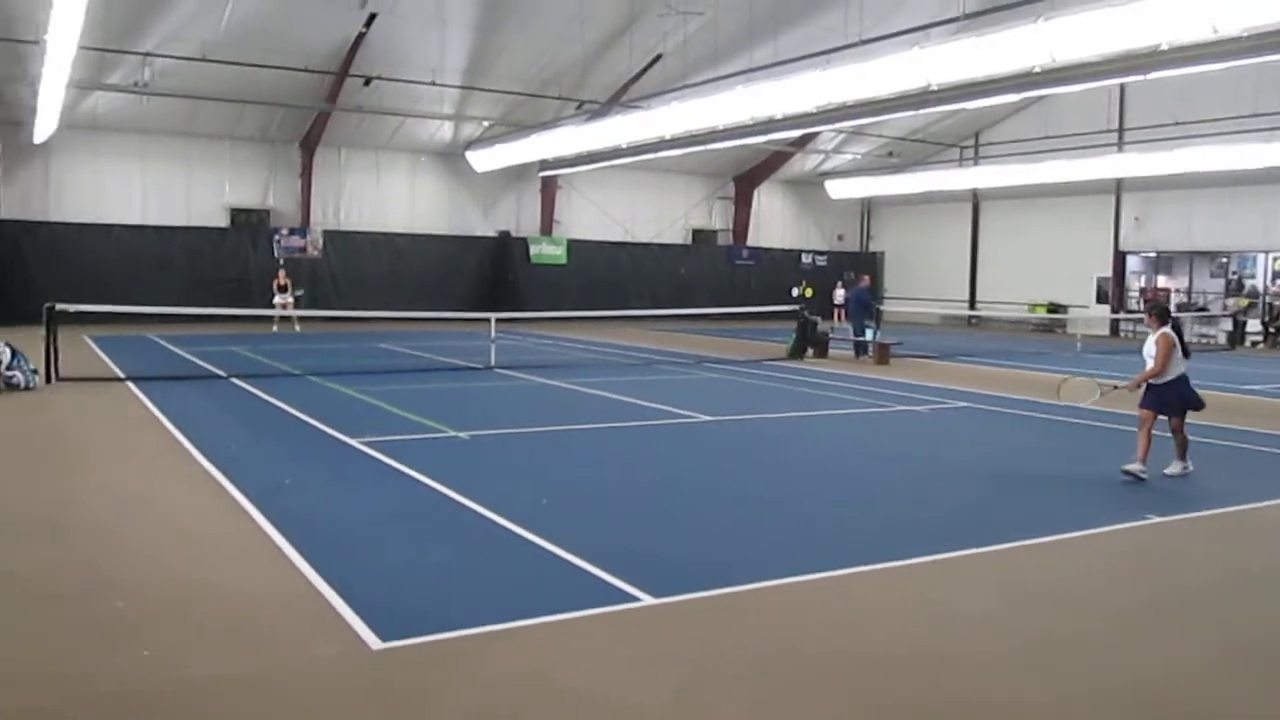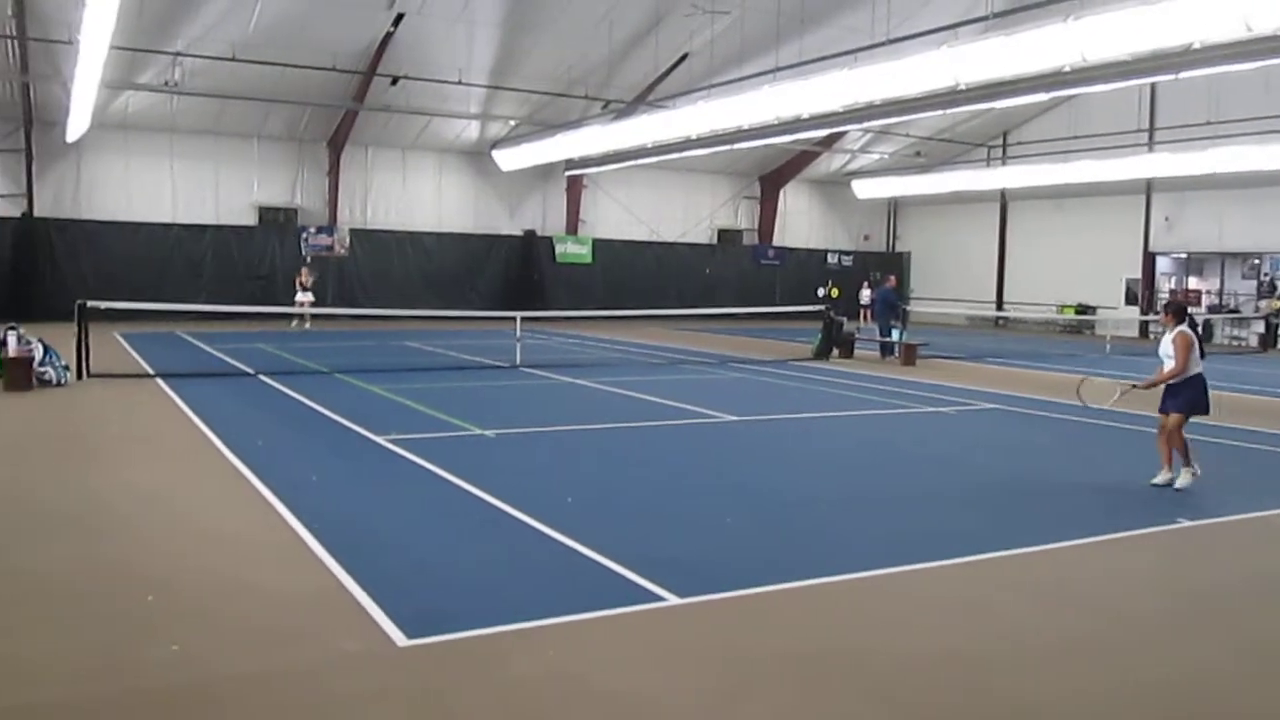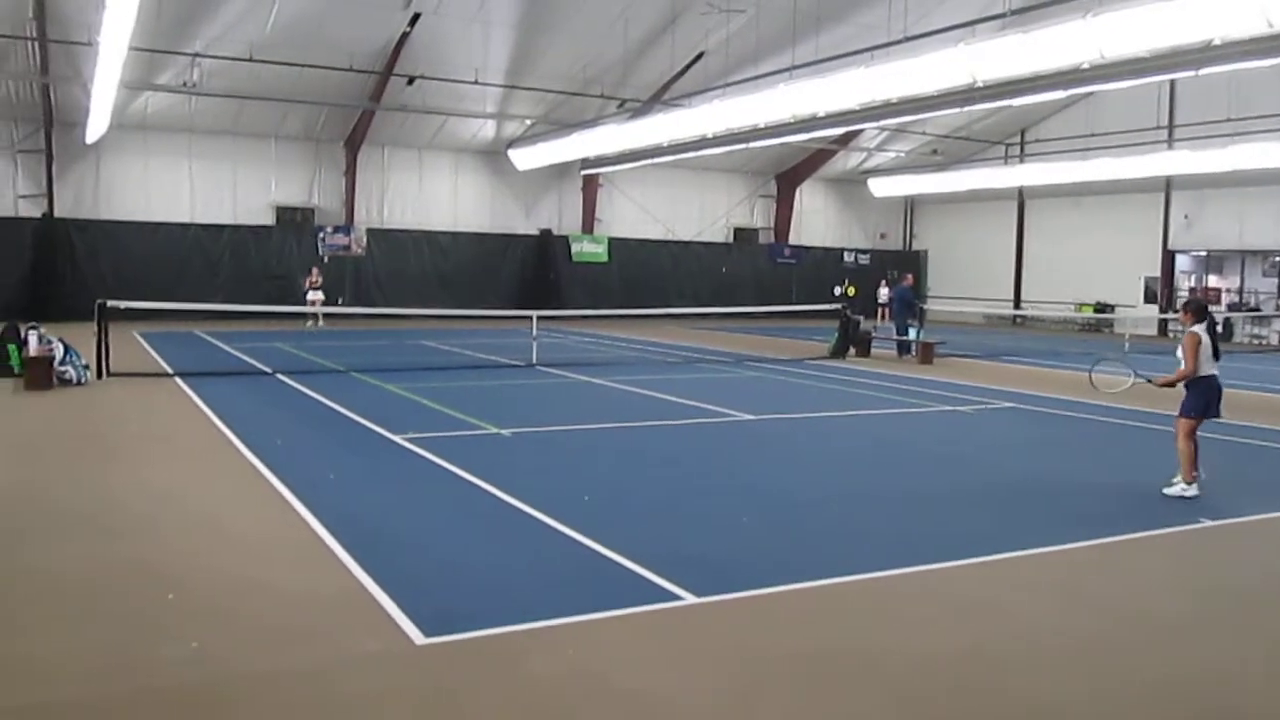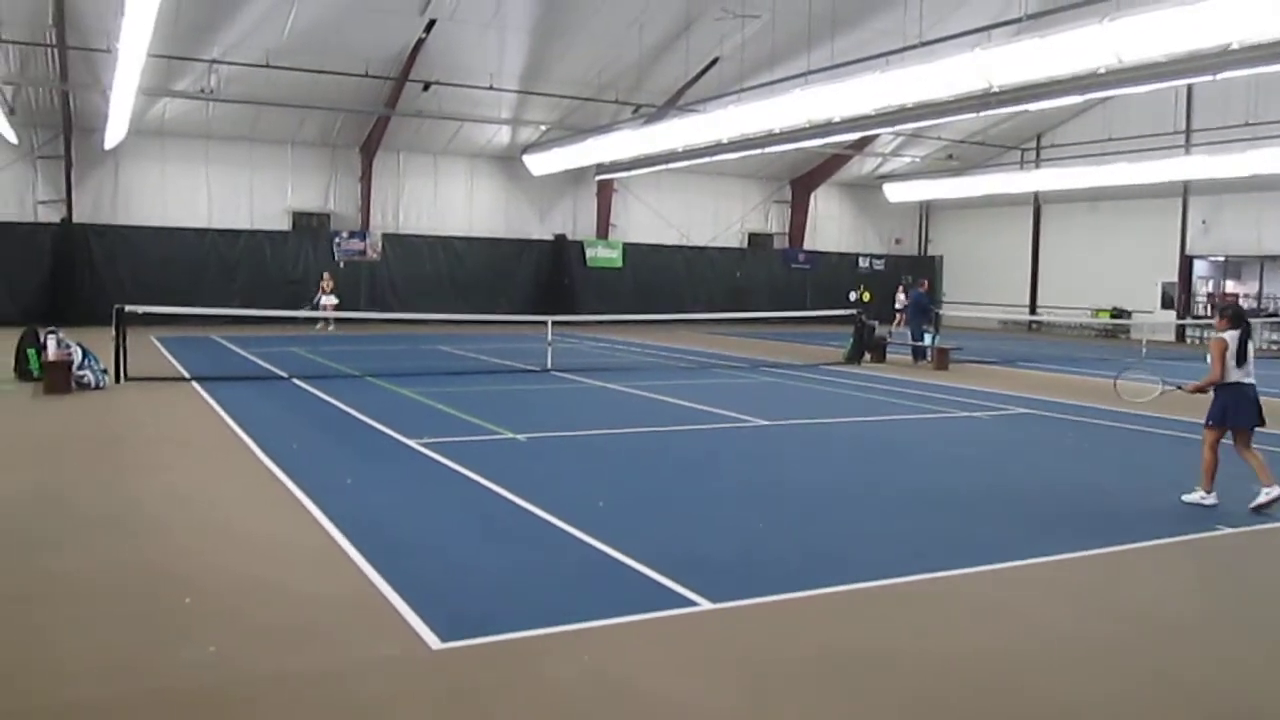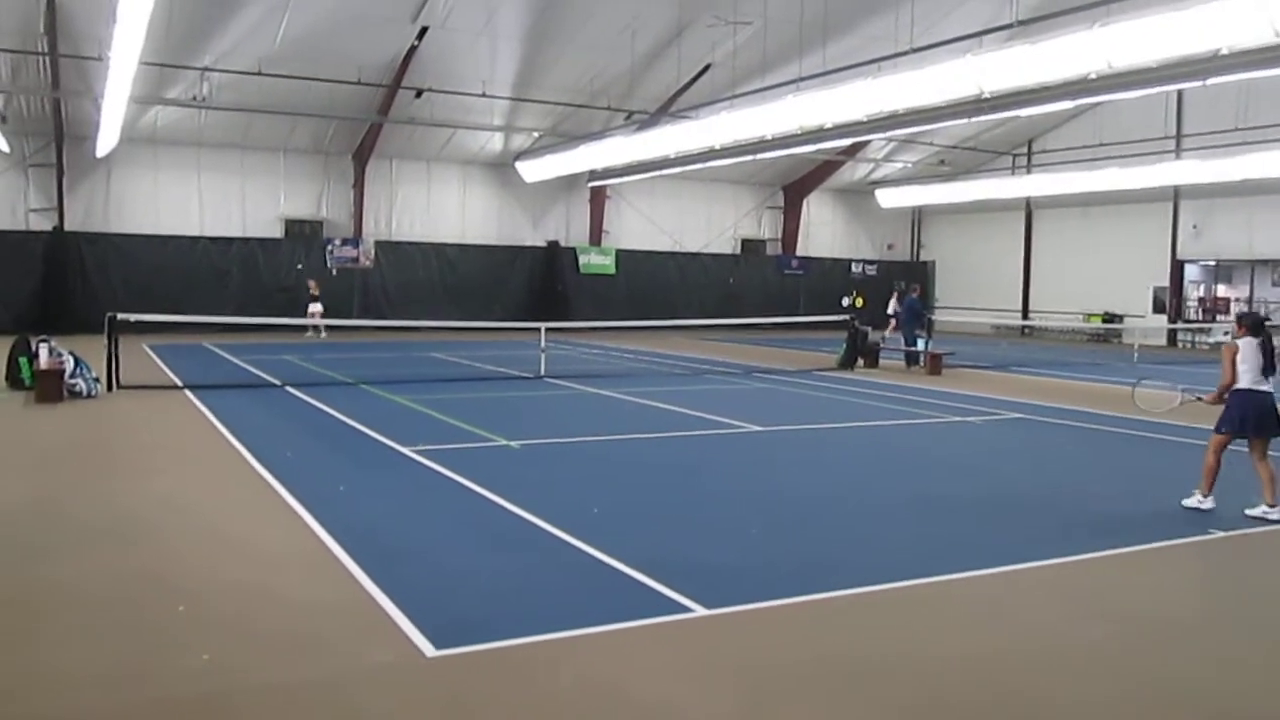
dt=0.3s
person 1, frame 1
left shoulder: (1165, 337)
right shoulder: (1153, 336)
left elbow: (1158, 369)
left wrist: (1136, 381)
right wrist: (1140, 380)
left hip: (1175, 386)
right hip: (1155, 386)
left knee: (1176, 429)
right knee: (1144, 423)
left ankle: (1183, 463)
right ankle: (1139, 466)
person 1, frame 2
left shoulder: (1182, 335)
right shoulder: (1169, 335)
left elbow: (1179, 369)
left wrist: (1153, 381)
right wrist: (1155, 380)
left hip: (1190, 386)
right hip: (1174, 386)
left knee: (1172, 428)
right knee: (1163, 428)
left ankle: (1188, 467)
right ankle: (1167, 471)
person 1, frame 3
left shoulder: (1191, 336)
right shoulder: (1204, 333)
left elbow: (1190, 370)
left wrist: (1167, 380)
right wrist: (1174, 380)
left hip: (1201, 388)
right hip: (1209, 385)
left knee: (1182, 434)
right knee: (1187, 432)
left ankle: (1187, 485)
right ankle: (1193, 473)
person 1, frame 4
left shoulder: (1219, 341)
right shoulder: (1246, 340)
left elbow: (1217, 376)
left wrist: (1196, 386)
right wrist: (1207, 386)
left hip: (1229, 395)
right hip: (1248, 393)
left knee: (1209, 444)
right knee: (1244, 446)
left ankle: (1206, 493)
person 1, frame 5
left shoulder: (1232, 347)
left elbow: (1228, 380)
right elbow: (1263, 379)
left wrist: (1215, 397)
left hip: (1242, 402)
left knee: (1214, 450)
right knee: (1260, 457)
left ankle: (1203, 497)
